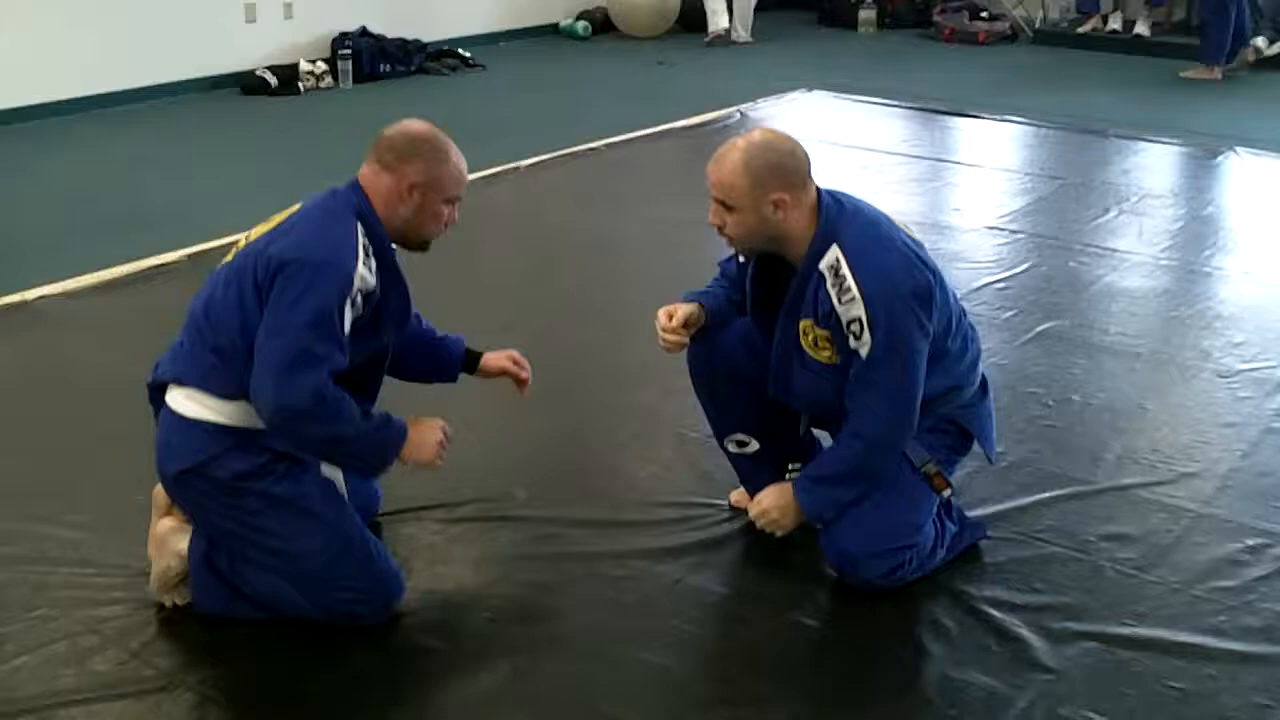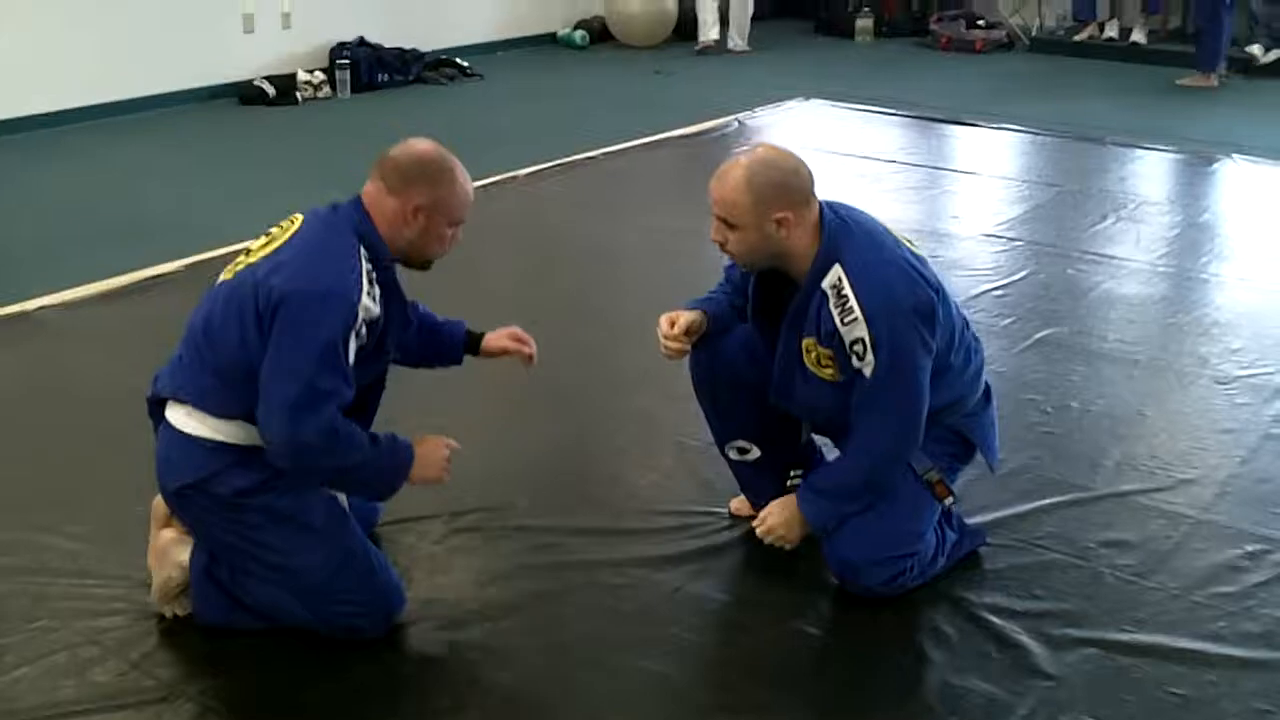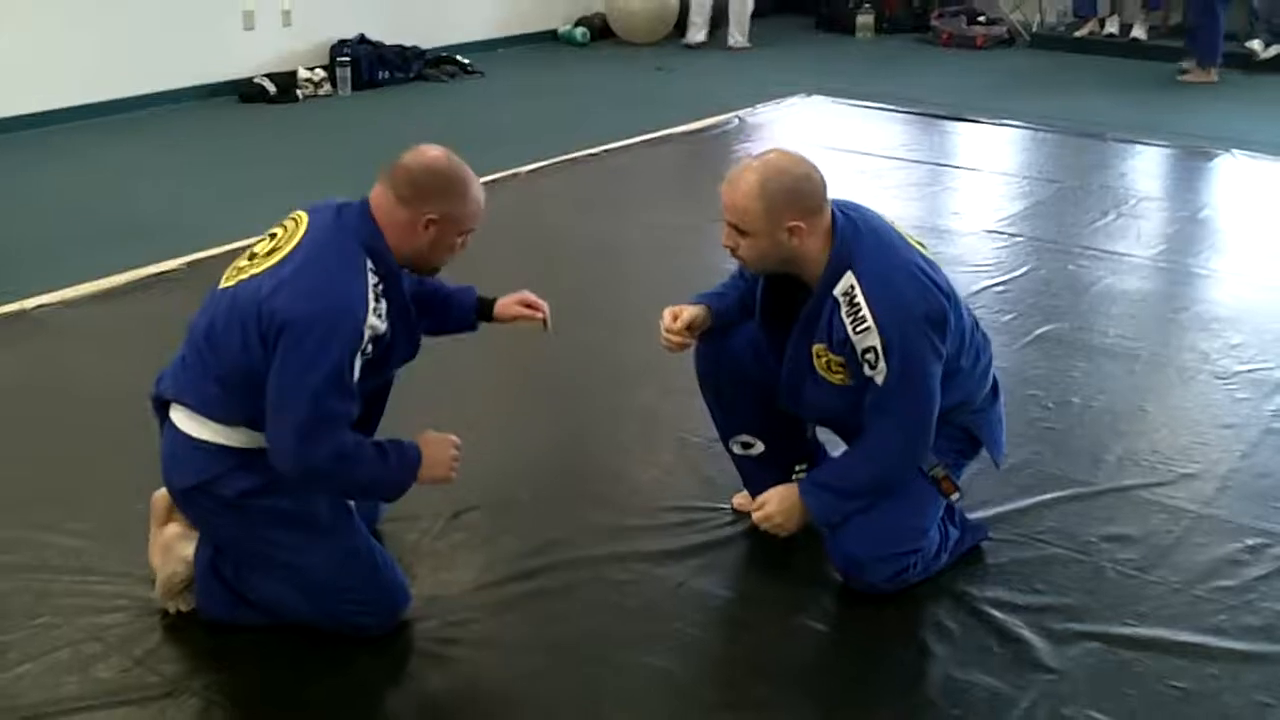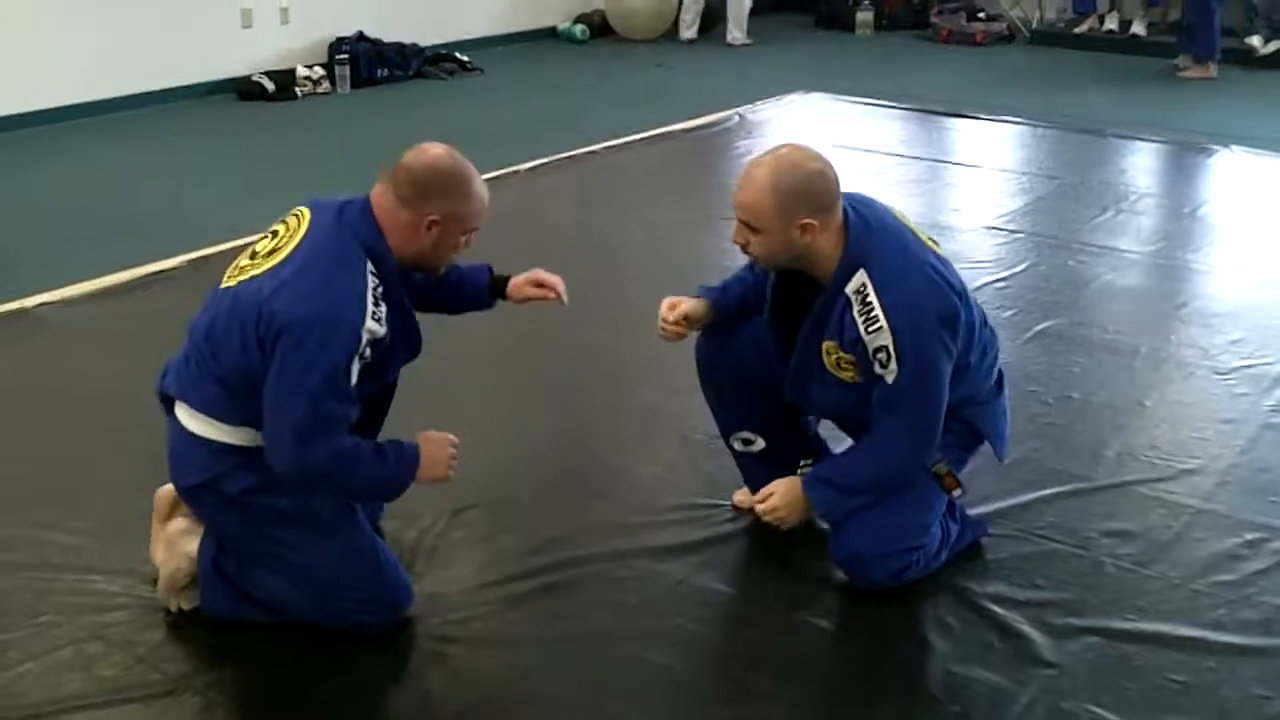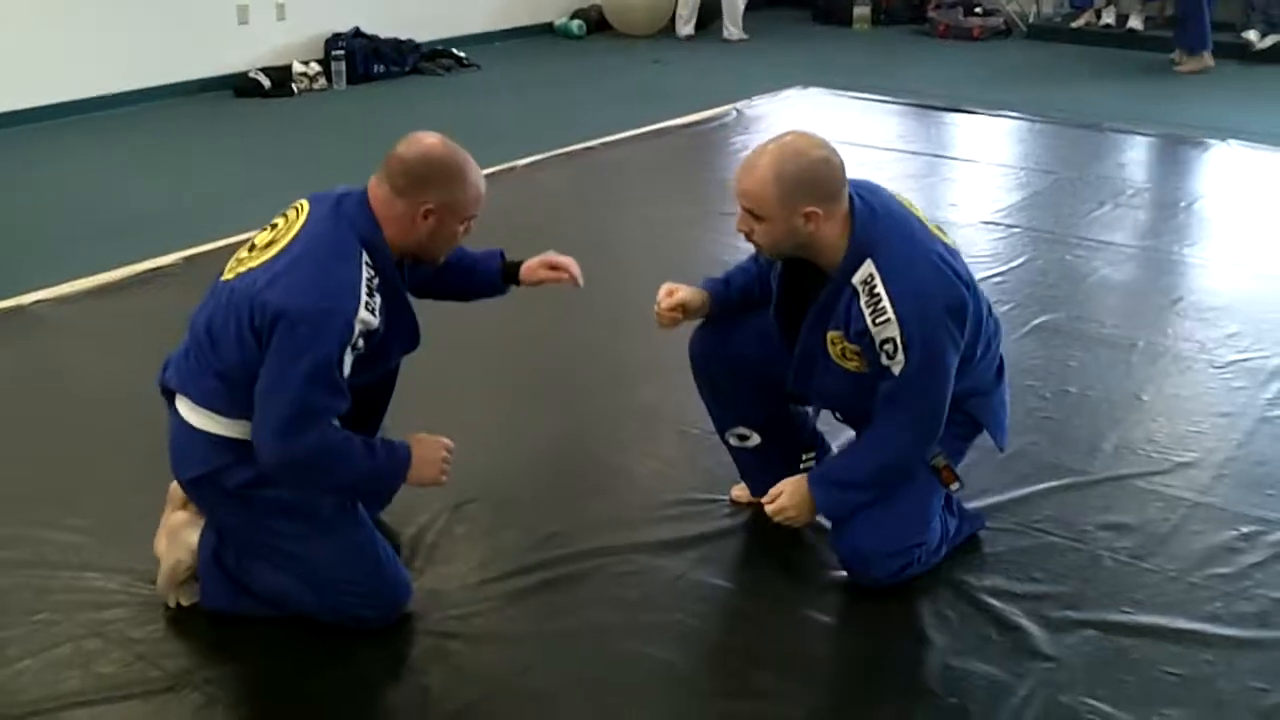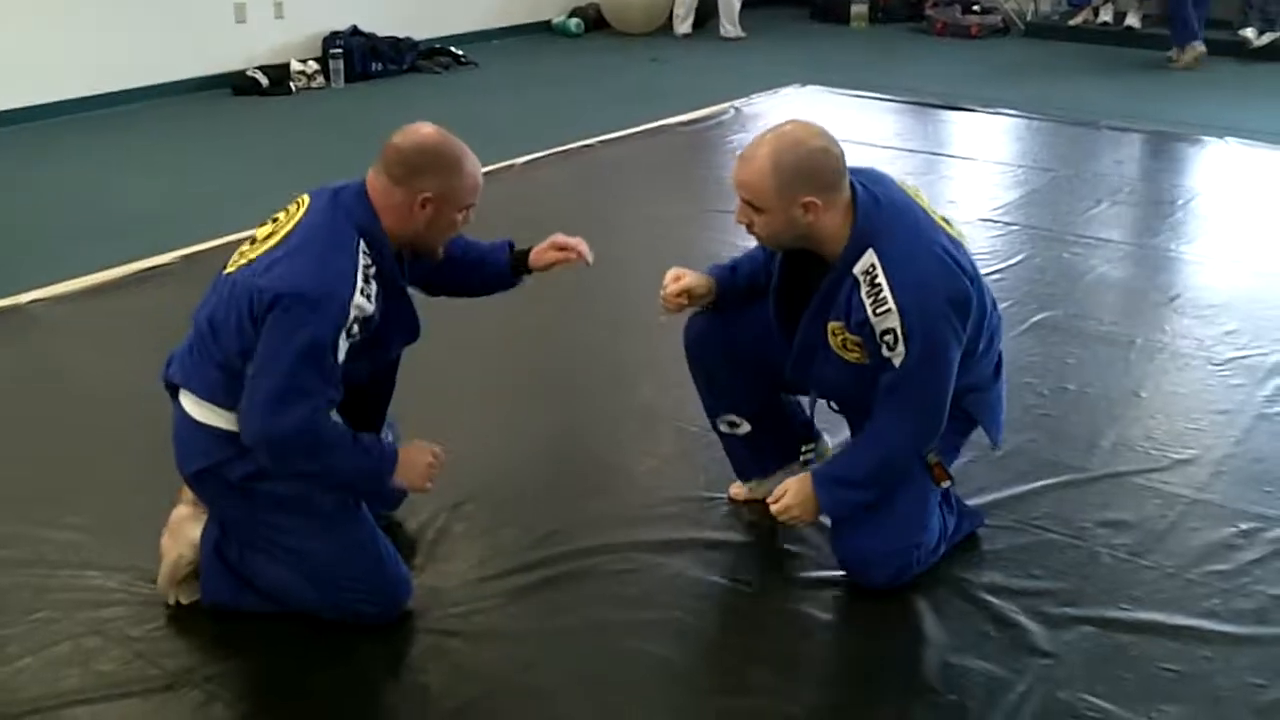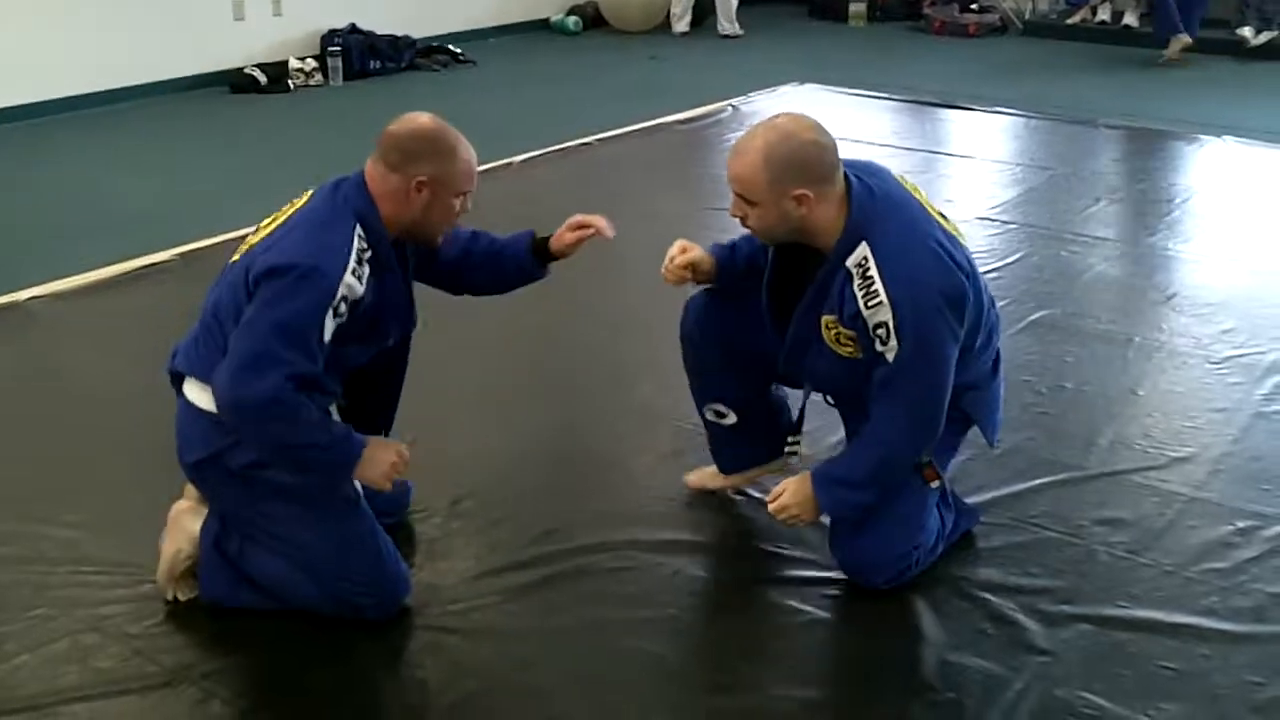
dt=0.1s
person 1, frame 1
left shoulder: (338, 219)
right shoulder: (329, 261)
left elbow: (388, 332)
right elbow: (294, 402)
left wrist: (472, 360)
right wrist: (396, 441)
left hip: (245, 419)
right hip: (221, 447)
left knee: (359, 504)
right knee: (368, 595)
left ankle: (199, 501)
right ankle: (194, 553)
person 1, frame 2
left shoulder: (337, 234)
right shoulder: (329, 291)
left elbow: (393, 326)
right elbow: (305, 437)
left wrist: (474, 342)
right wrist: (404, 462)
left hip: (247, 433)
right hip: (222, 463)
left knee: (358, 516)
right knee: (369, 607)
left ankle: (198, 515)
right ankle: (194, 563)
person 1, frame 3
left shoulder: (340, 223)
right shoulder: (335, 306)
left elbow: (400, 287)
right elbow: (310, 451)
left wrist: (485, 309)
right wrist: (412, 462)
left hip: (254, 426)
right hip: (228, 461)
left knee: (358, 513)
right knee: (374, 604)
left ankle: (194, 507)
right ankle: (199, 564)
person 1, frame 4
left shoulder: (342, 221)
right shoulder: (333, 309)
left elbow: (408, 279)
right elbow: (307, 454)
left wrist: (499, 287)
right wrist: (411, 463)
left hip: (255, 416)
right hip: (232, 457)
left knee: (362, 510)
right knee: (377, 602)
left ankle: (200, 503)
right ankle: (204, 558)
person 1, frame 5
left shoulder: (345, 212)
right shoulder: (328, 300)
left elbow: (421, 266)
right elbow: (293, 445)
left wrist: (513, 272)
right wrist: (401, 460)
left hip: (264, 416)
right hip: (238, 450)
left knee: (368, 490)
right knee: (377, 599)
left ankle: (213, 504)
right ankle: (204, 551)
person 1, frame 6
left shoulder: (348, 206)
right shoulder: (324, 287)
left elbow: (429, 261)
right elbow: (281, 430)
left wrist: (522, 261)
right wrist: (388, 462)
left hip: (260, 409)
right hip: (243, 443)
left knee: (379, 492)
right knee: (378, 594)
left ankle: (228, 502)
right ankle: (207, 546)
person 1, frame 7
left shoulder: (370, 212)
right shoulder: (320, 266)
left elbow: (455, 260)
right elbow: (251, 400)
left wrist: (546, 249)
right wrist: (350, 455)
left hip: (295, 412)
right hip: (240, 434)
left knee: (386, 500)
right knee: (373, 591)
left ankle: (233, 503)
right ankle: (207, 542)
person 2, frame 1
left shoulder: (878, 278)
right shoulder: (771, 231)
left elbow: (882, 423)
right elbow: (738, 282)
left wrist: (805, 496)
right wrist: (697, 311)
left hip: (919, 416)
right hip: (833, 387)
left knee: (859, 556)
right knee: (714, 348)
left ankle: (943, 523)
right ankle: (785, 471)
person 2, frame 2
left shoulder: (881, 298)
right shoulder: (775, 244)
left elbow: (887, 441)
right elbow: (743, 290)
left wrist: (810, 509)
right wrist: (699, 319)
left hip: (920, 427)
right hip: (836, 396)
left knee: (861, 563)
right knee: (717, 354)
left ankle: (944, 530)
right ankle: (786, 480)
person 2, frame 3
left shoulder: (891, 303)
right shoulder: (814, 229)
left elbow: (898, 441)
right elbow: (754, 285)
left wrist: (810, 500)
right wrist: (705, 313)
left hip: (928, 423)
left knee: (864, 559)
right knee: (721, 351)
left ankle: (948, 528)
right ankle: (790, 475)
person 2, frame 4
left shoulder: (904, 302)
right shoulder: (825, 221)
left elbow: (904, 440)
right elbow: (761, 280)
left wrist: (813, 495)
right wrist: (706, 307)
left hip: (931, 417)
left knee: (867, 557)
right knee: (723, 348)
left ankle: (946, 522)
right ankle: (791, 469)
person 2, frame 5
left shoulder: (911, 293)
right shoulder: (832, 202)
left elbow: (908, 427)
right elbow: (772, 270)
left wrist: (820, 491)
right wrist: (707, 296)
left hip: (935, 403)
left knee: (871, 556)
right knee: (716, 343)
left ankle: (941, 515)
right ankle: (792, 464)
person 2, frame 6
left shoulder: (914, 285)
right shoulder: (836, 192)
left elbow: (909, 424)
right elbow: (779, 261)
left wrist: (824, 490)
right wrist: (713, 285)
left hip: (929, 398)
left knee: (871, 558)
right knee: (712, 334)
left ankle: (943, 512)
right ankle: (785, 457)
person 2, frame 7
left shoulder: (908, 278)
right shoulder: (836, 183)
left elbow: (906, 420)
right elbow: (775, 248)
left wrist: (824, 492)
right wrist: (716, 263)
left hip: (926, 396)
left knee: (873, 560)
right knee: (709, 318)
left ankle: (937, 510)
right ankle: (756, 454)
